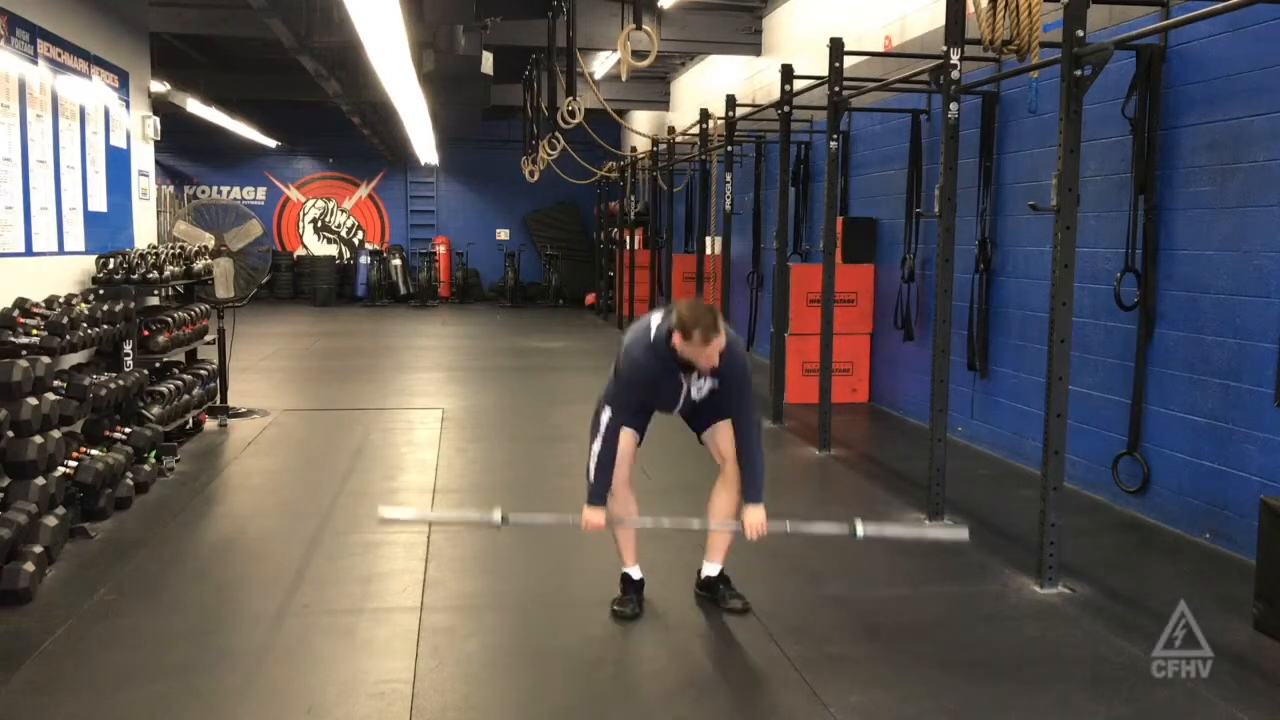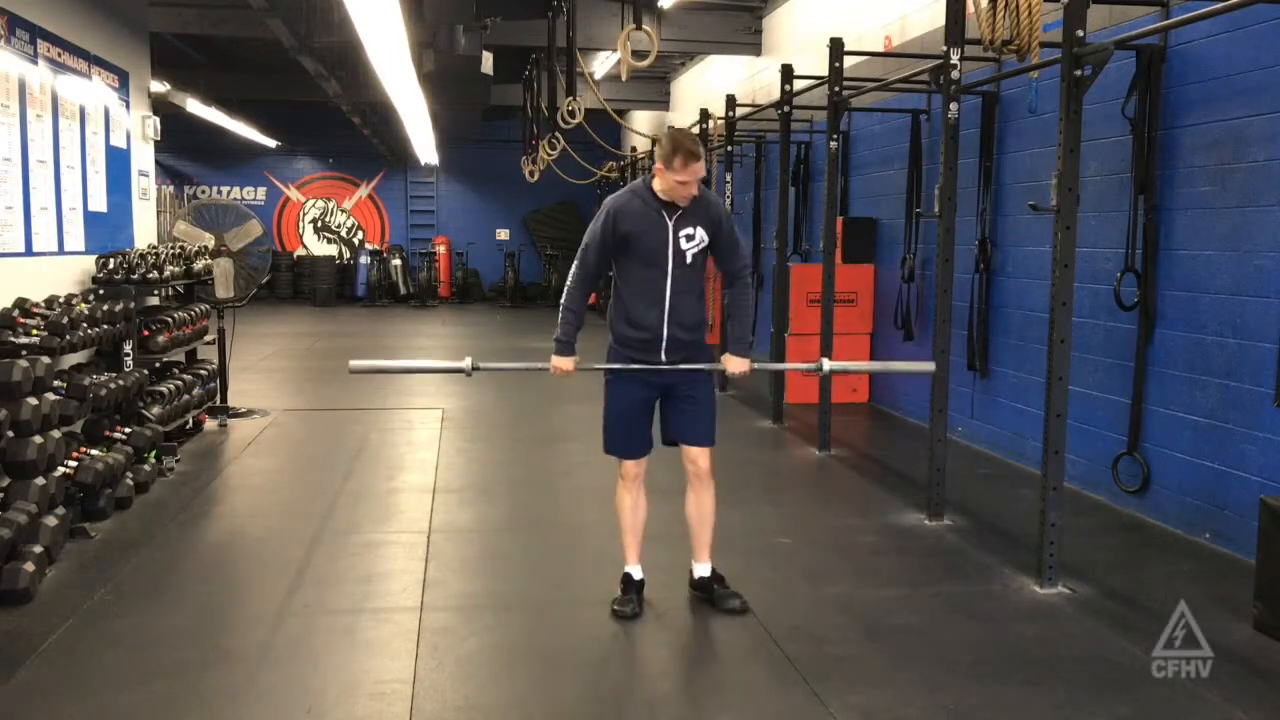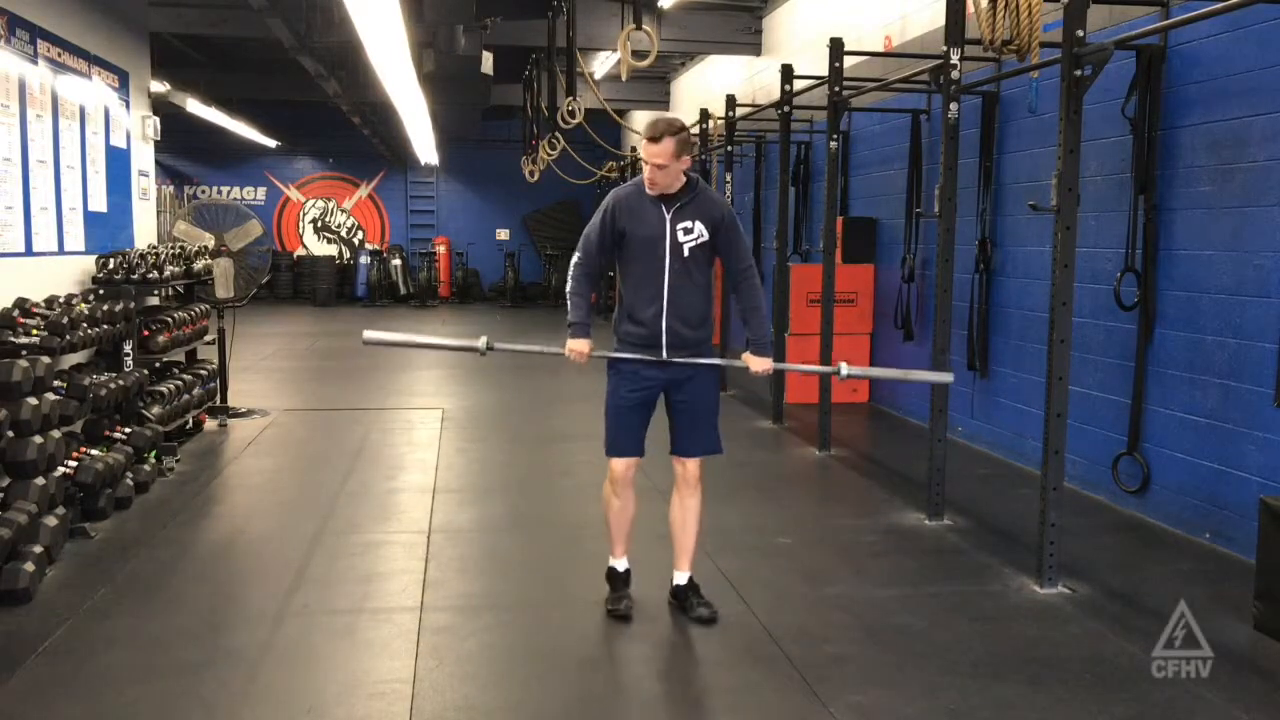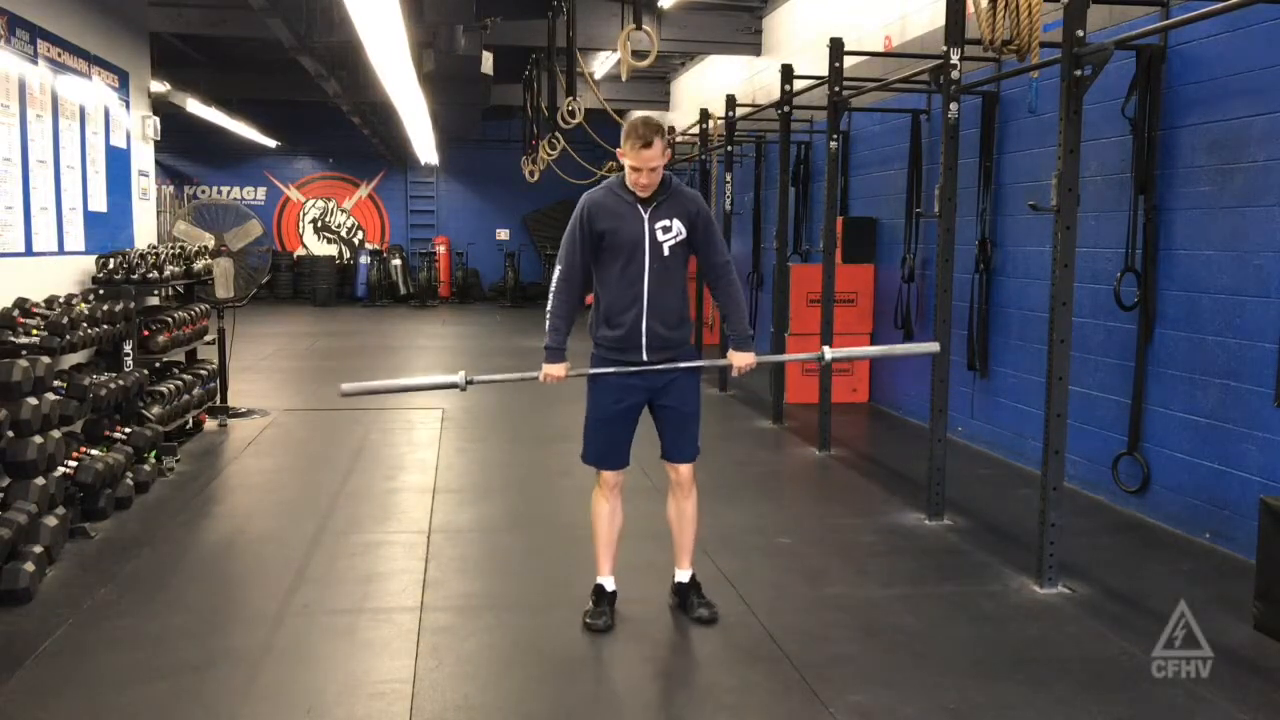
dt=0.5s
person 1, frame 1
left shoulder: (731, 352)
right shoulder: (639, 353)
left elbow: (747, 427)
right elbow: (607, 424)
left wrist: (754, 501)
right wrist: (596, 501)
right hip: (640, 390)
left knee: (734, 459)
right knee: (619, 467)
left ankle: (711, 575)
right ankle: (632, 577)
person 1, frame 2
left shoulder: (712, 212)
right shoulder: (621, 209)
left elbow: (738, 278)
right elbow: (582, 277)
left wrist: (738, 346)
right wrist: (565, 344)
left hip: (691, 361)
right hip: (630, 362)
left knee: (700, 467)
right knee: (631, 472)
left ankle: (705, 572)
right ankle: (633, 577)
person 1, frame 3
left shoulder: (714, 209)
right shoulder: (622, 202)
left elbow: (745, 278)
right elbow: (584, 265)
left wrist: (759, 344)
right wrist: (579, 327)
left hip: (695, 360)
right hip: (633, 356)
left knee: (689, 473)
right knee: (620, 471)
left ankle: (683, 582)
right ankle: (619, 569)
person 1, frame 4
left shoulder: (689, 205)
right shoulder: (595, 206)
left elbow: (721, 274)
right elbow: (567, 281)
left wrist: (741, 340)
right wrist: (554, 351)
left hip: (676, 362)
right hip: (614, 363)
left knee: (683, 474)
right knee: (609, 478)
left ankle: (685, 582)
right ankle: (604, 588)
